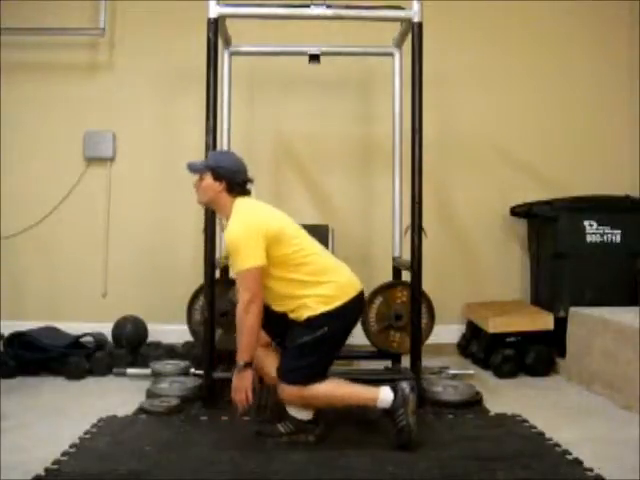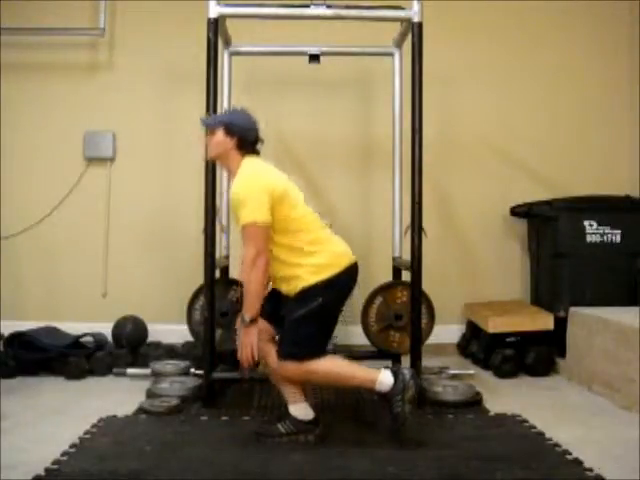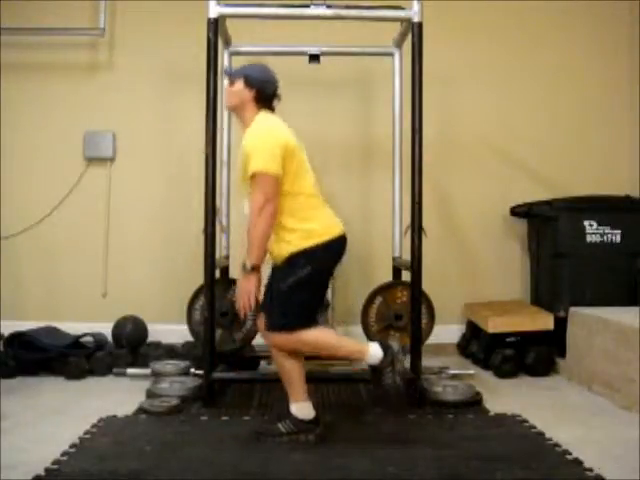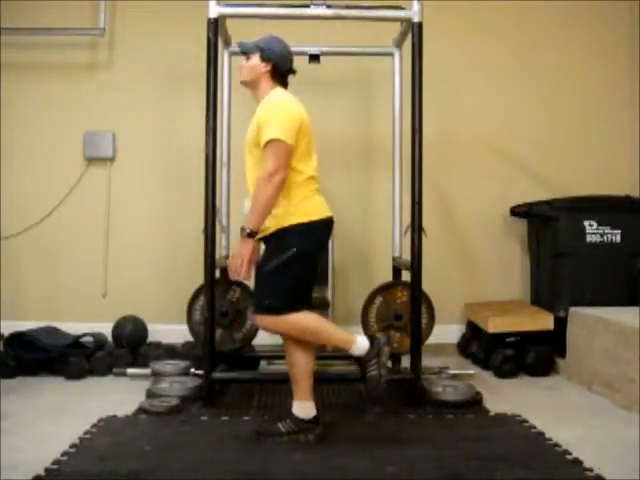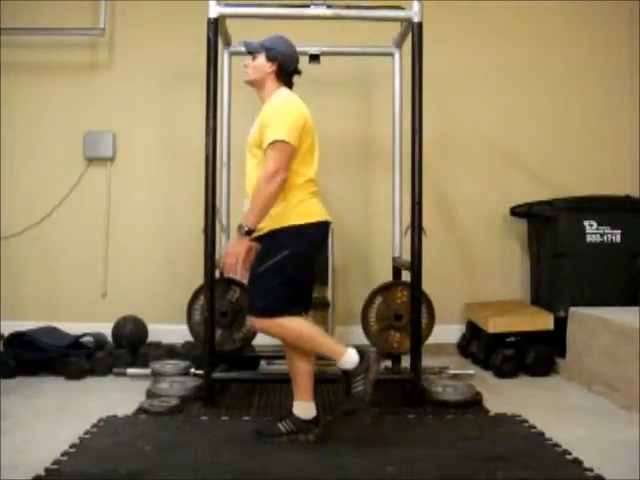
dt=0.2s
person 1, frame 1
left shoulder: (242, 226)
right shoulder: (248, 212)
left elbow: (250, 301)
right elbow: (256, 295)
left wrist: (243, 368)
left hip: (330, 301)
right hip: (323, 293)
left knee: (293, 387)
right knee: (253, 341)
left ankle: (390, 398)
right ankle: (302, 419)
person 1, frame 2
left shoulder: (248, 183)
right shoulder: (254, 173)
left elbow: (255, 258)
right elbow: (262, 253)
left wrist: (247, 321)
right wrist: (251, 319)
left hip: (323, 274)
right hip: (311, 269)
left knee: (294, 362)
right knee: (262, 335)
left ankle: (389, 381)
right ankle: (301, 417)
person 1, frame 3
left shoulder: (261, 134)
right shoulder: (265, 131)
left elbow: (264, 208)
right elbow: (269, 206)
left wrist: (250, 269)
right wrist: (256, 264)
left hip: (310, 243)
right hip: (305, 241)
left knee: (283, 332)
right knee: (277, 328)
left ankle: (377, 355)
right ankle: (302, 417)
person 1, frame 4
left shoulder: (277, 106)
right shoulder: (273, 107)
left elbow: (273, 175)
left wrist: (247, 235)
right wrist: (258, 237)
left hip: (298, 224)
right hip: (295, 224)
left knee: (271, 315)
right knee: (290, 319)
left ankle: (364, 346)
right ankle: (304, 416)
person 1, frame 5
left shoulder: (282, 106)
right shoulder: (276, 108)
left elbow: (275, 175)
left wrist: (243, 232)
right wrist: (256, 237)
left hip: (294, 226)
right hip: (292, 226)
left knee: (265, 316)
right knee: (288, 321)
left ankle: (354, 360)
right ankle: (304, 417)
